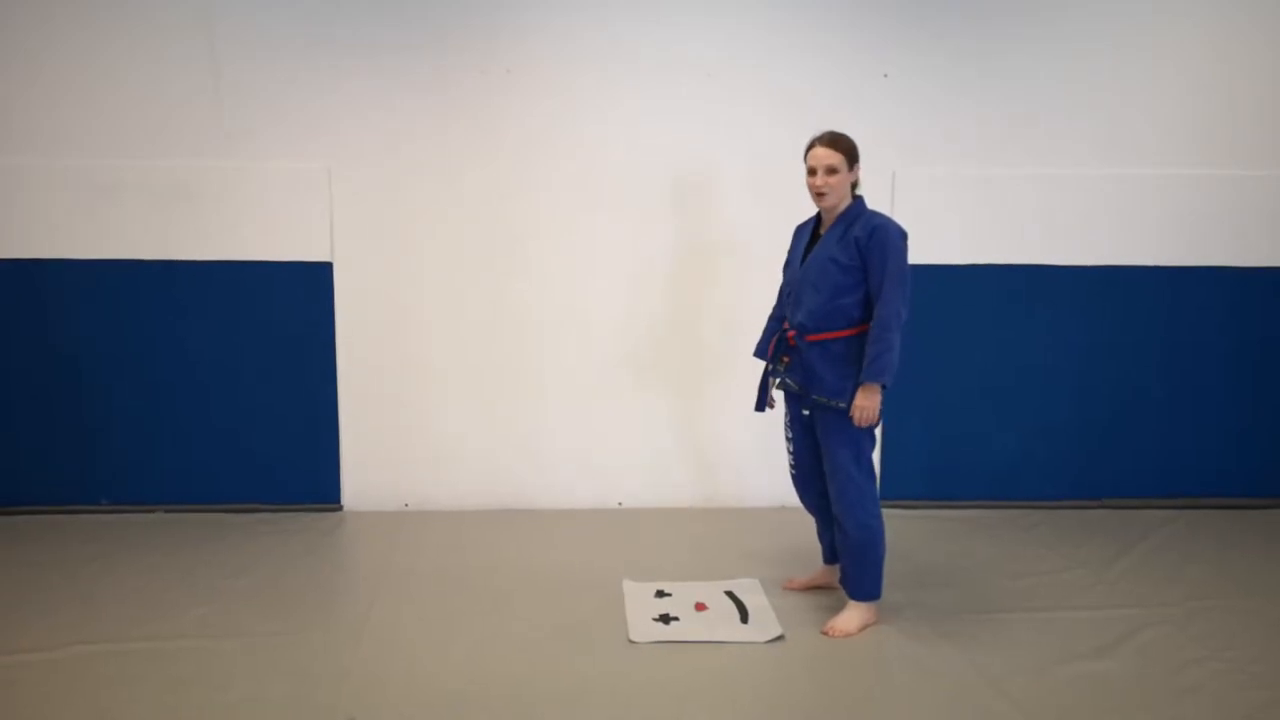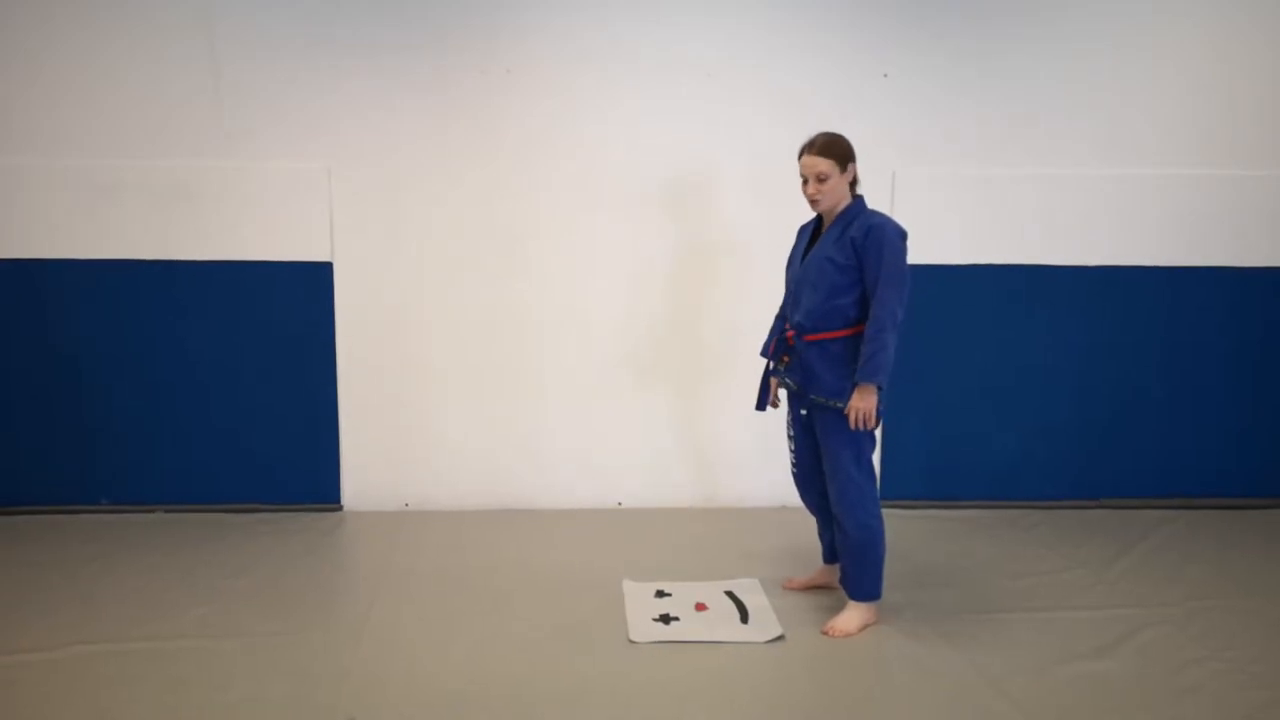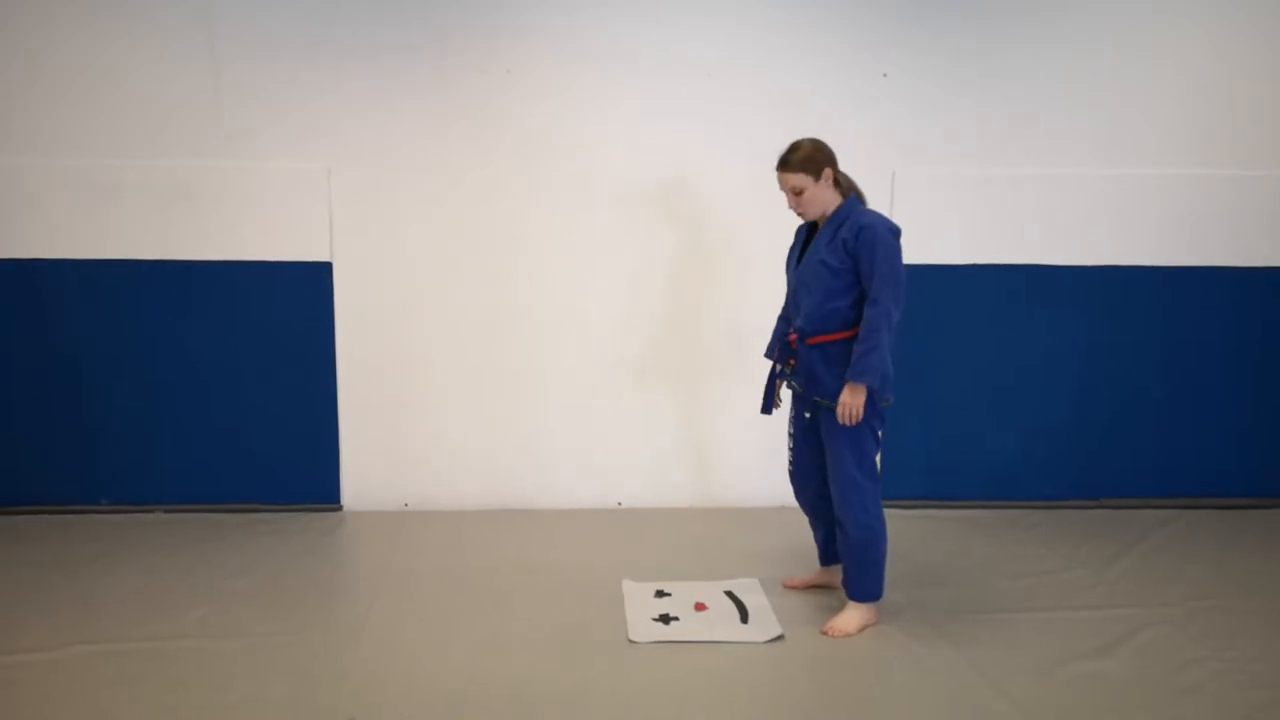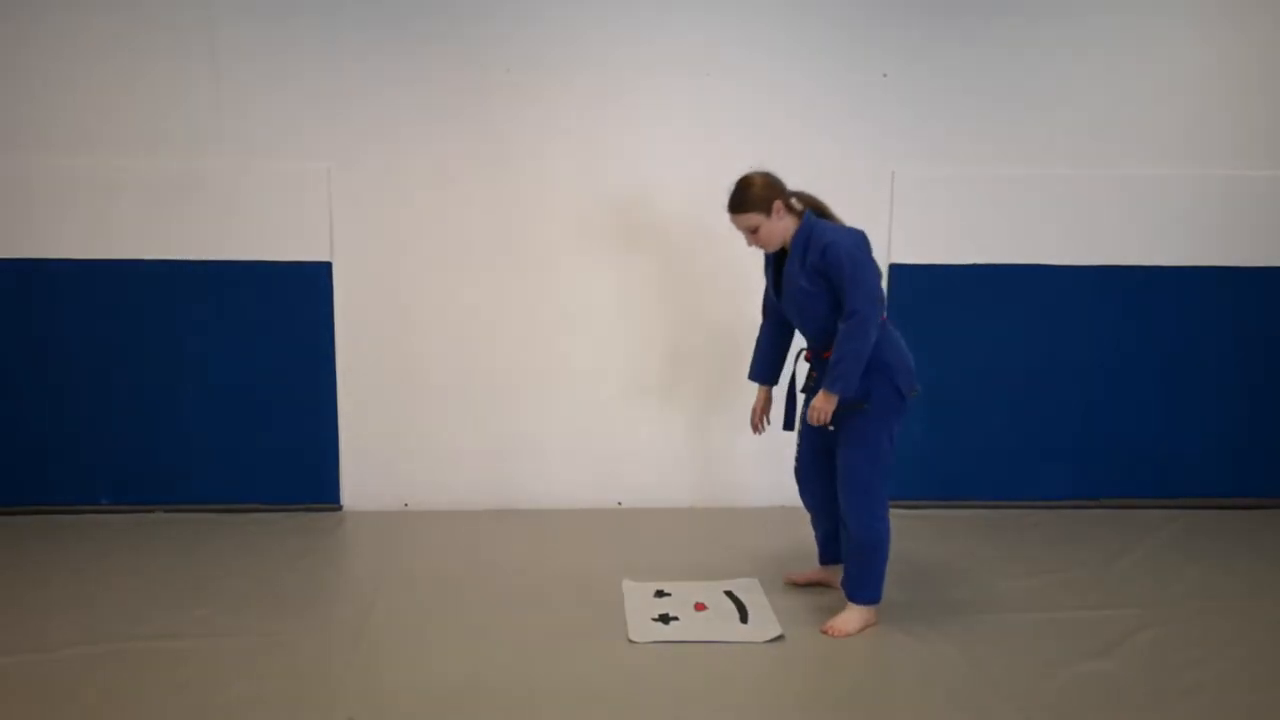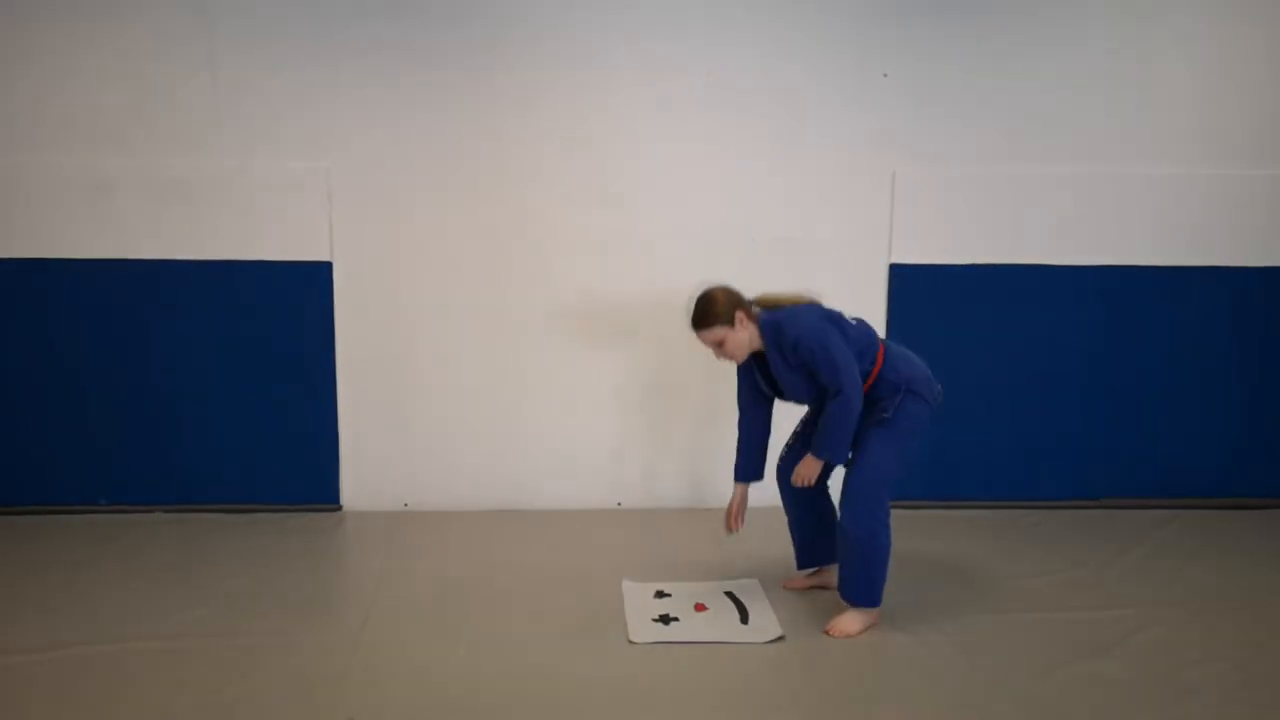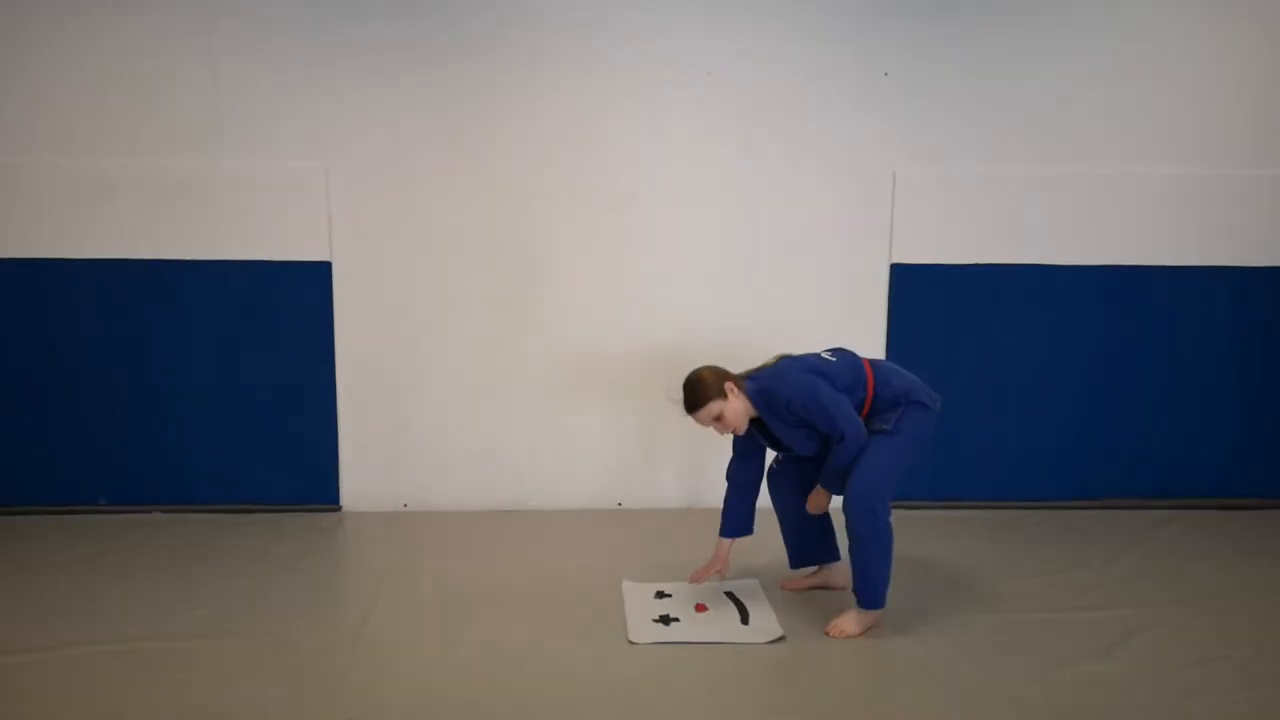
dt=0.2s
person 1, frame 1
left shoulder: (878, 232)
right shoulder: (805, 233)
left elbow: (889, 314)
left wrist: (873, 384)
right wrist: (772, 364)
left hip: (843, 377)
right hip: (802, 373)
left knee: (849, 487)
right knee: (811, 480)
left ankle: (863, 600)
right ankle: (835, 566)
person 1, frame 2
left shoulder: (877, 232)
right shoulder: (810, 232)
left elbow: (886, 314)
left wrist: (868, 384)
right wrist: (777, 364)
left hip: (844, 378)
right hip: (806, 374)
left knee: (849, 487)
right knee: (812, 480)
left ankle: (864, 602)
right ankle: (836, 567)
person 1, frame 3
left shoulder: (871, 230)
right shoulder: (810, 233)
left elbow: (882, 311)
left wrist: (858, 384)
right wrist: (780, 364)
left hip: (852, 376)
right hip: (810, 376)
left knee: (851, 487)
right knee: (808, 478)
left ankle: (864, 602)
right ankle: (834, 567)
person 1, frame 4
left shoulder: (837, 244)
right shoulder: (778, 257)
left elbow: (863, 319)
right elbow: (774, 325)
left wrist: (832, 390)
right wrist: (764, 387)
left hip: (876, 379)
right hip: (832, 372)
left knee: (859, 485)
right knee: (812, 472)
left ankle: (864, 601)
right ankle: (834, 565)
person 1, frame 5
left shoulder: (802, 329)
right shoulder: (751, 358)
left elbow: (847, 393)
right elbow: (753, 422)
left wrist: (818, 457)
right wrist: (740, 490)
left hip: (902, 397)
right hip: (860, 399)
left knee: (862, 494)
right knee: (792, 471)
left ankle: (865, 605)
right ankle: (828, 565)
person 1, frame 6
left shoulder: (789, 387)
right shoulder: (749, 420)
left elbow: (851, 434)
right elbow: (742, 483)
left wrist: (825, 488)
right wrist: (721, 552)
left hip: (905, 408)
right hip: (861, 413)
left knee: (862, 497)
right knee: (787, 476)
left ankle: (869, 608)
right ankle: (828, 568)
